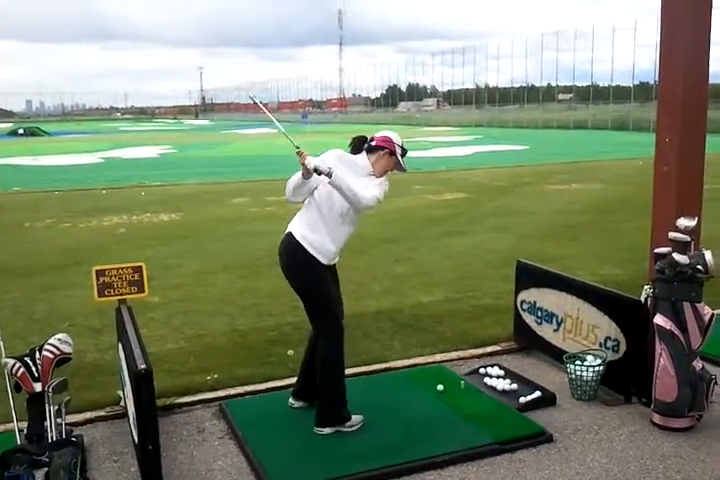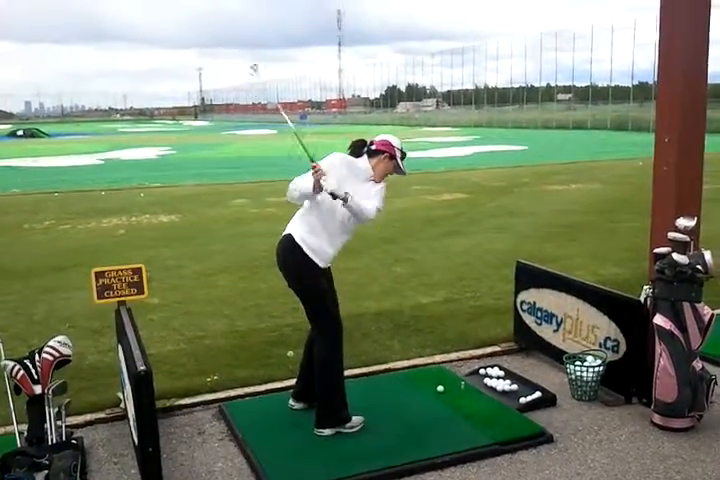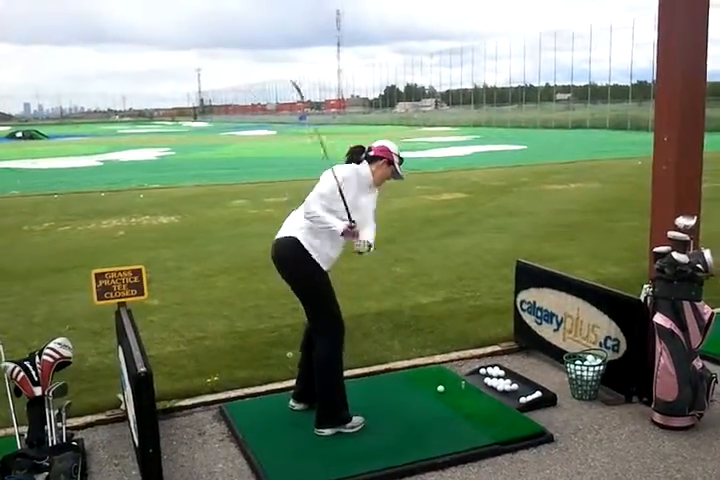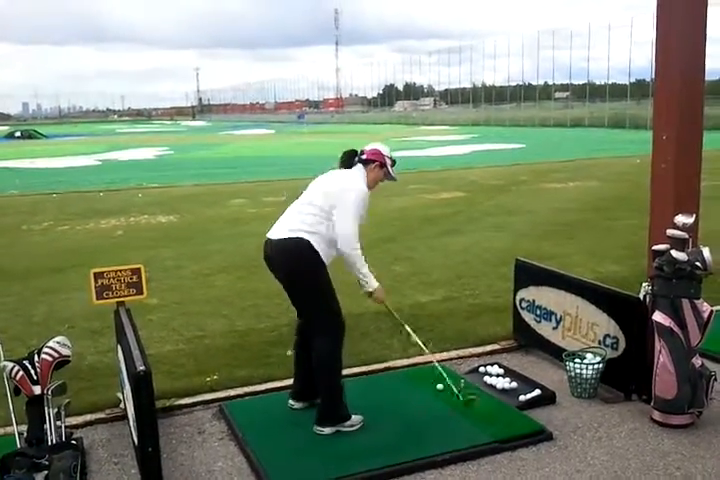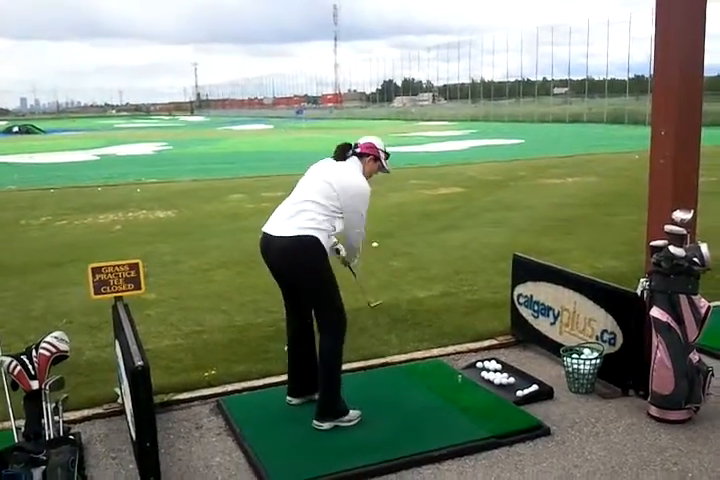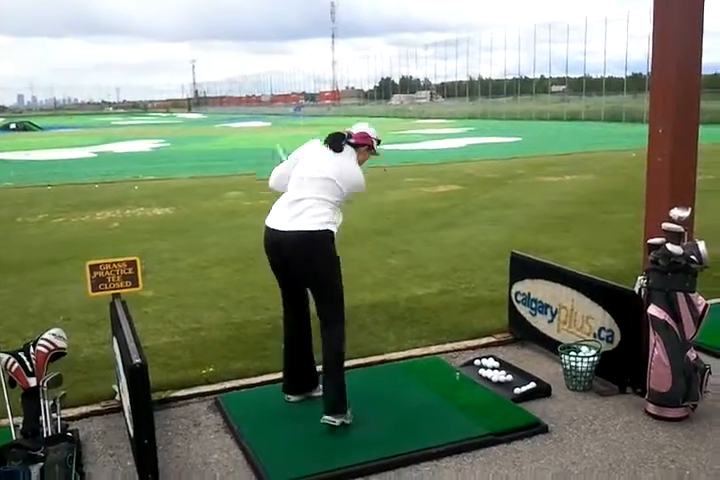
dt=0.1s
person 1, frame 1
left shoulder: (379, 183)
right shoulder: (337, 158)
left elbow: (363, 200)
right elbow: (292, 192)
left wrist: (328, 174)
right wrist: (306, 172)
left hip: (323, 257)
right hip: (299, 249)
left knee: (326, 321)
right knee: (330, 327)
left ankle: (304, 392)
right ankle: (331, 416)
person 1, frame 2
left shoulder: (377, 188)
right shoulder: (340, 163)
left elbow: (366, 212)
right elbow: (294, 193)
left wrist: (340, 192)
right wrist: (314, 184)
left hip: (318, 258)
right hip: (297, 250)
left knee: (324, 322)
right knee: (329, 328)
left ankle: (304, 393)
right ankle: (331, 417)
person 1, frame 3
left shoulder: (370, 192)
right shoulder: (346, 174)
left elbow: (367, 225)
right elbow: (311, 208)
left wrist: (365, 241)
right wrist: (341, 227)
left hip: (299, 252)
right hip: (297, 250)
left knee: (319, 321)
right knee: (331, 328)
left ankle: (305, 394)
right ankle: (331, 417)
person 1, frame 4
left shoulder: (351, 185)
right shoulder: (351, 187)
left elbow: (348, 236)
right elbow: (345, 242)
left wrist: (363, 276)
right wrist: (369, 282)
left hip: (279, 247)
right hip: (296, 250)
left knee: (311, 319)
right knee: (330, 327)
left ankle: (303, 392)
right ankle: (331, 416)
person 1, frame 5
left shoulder: (325, 164)
right shoulder: (360, 187)
right elbow: (355, 238)
left wrist: (334, 246)
right wrist: (349, 258)
left hip: (271, 239)
right hip: (304, 245)
left knee: (298, 314)
right knee: (333, 323)
left ankle: (301, 387)
right ankle: (329, 410)
person 1, frame 6
left shoulder: (313, 147)
right shoulder: (354, 177)
left elbow: (276, 182)
left hip: (275, 234)
right hip: (311, 239)
left knee: (295, 309)
right knee: (332, 318)
left ankle: (298, 384)
right ankle: (335, 407)
